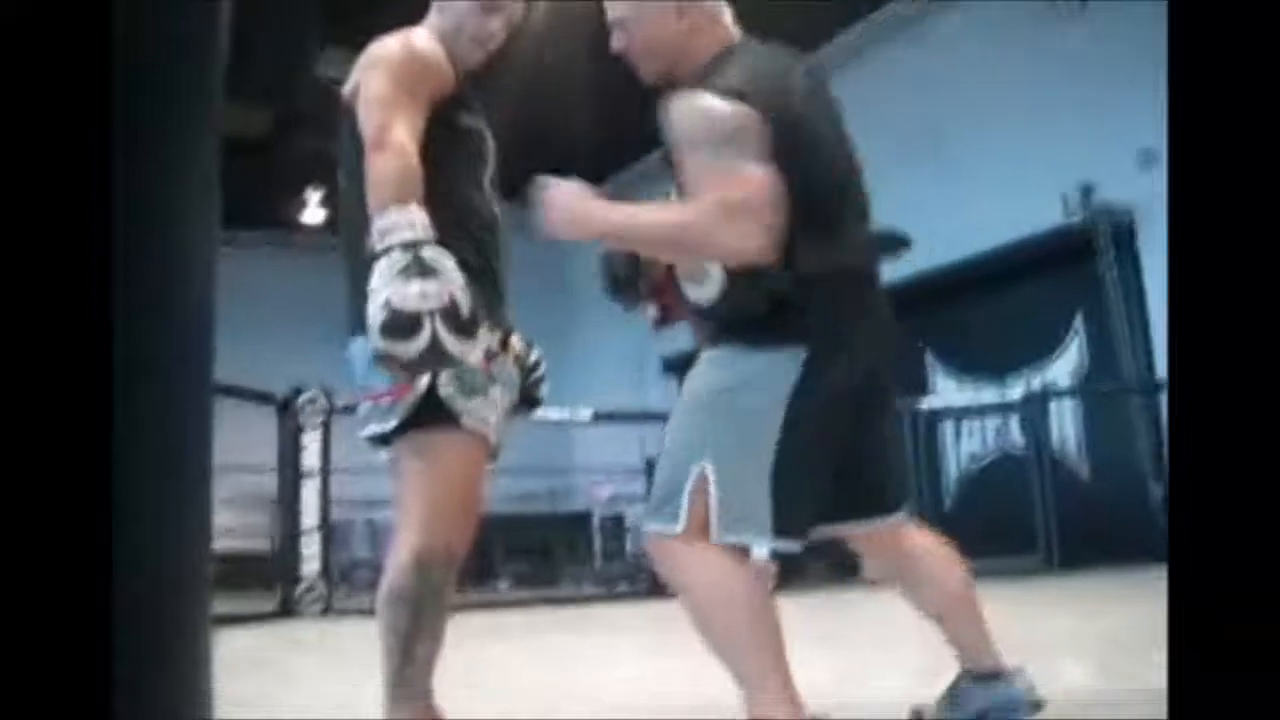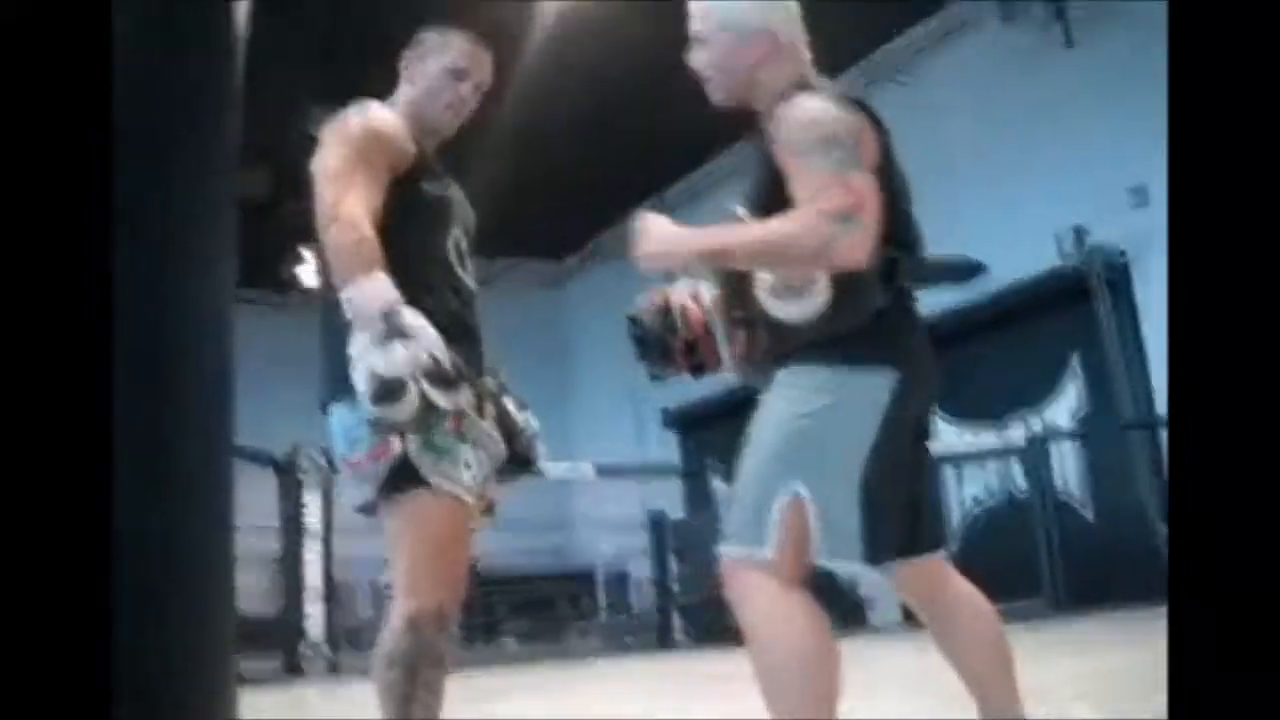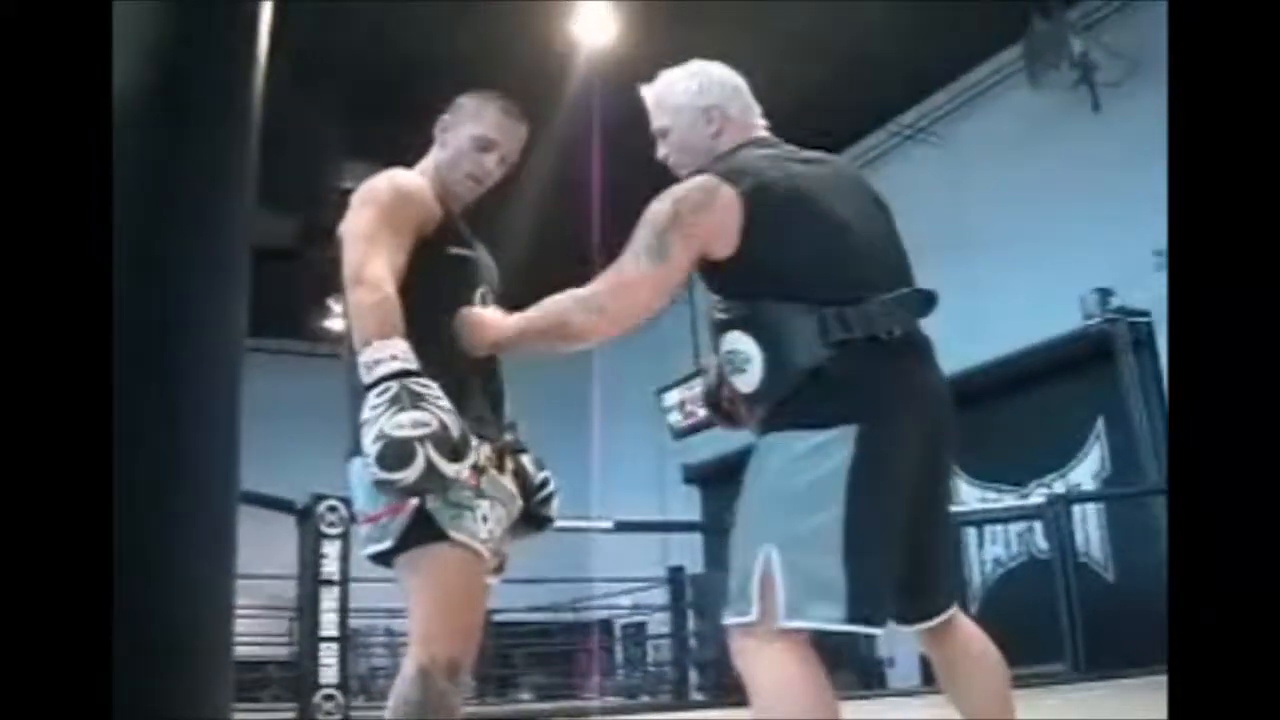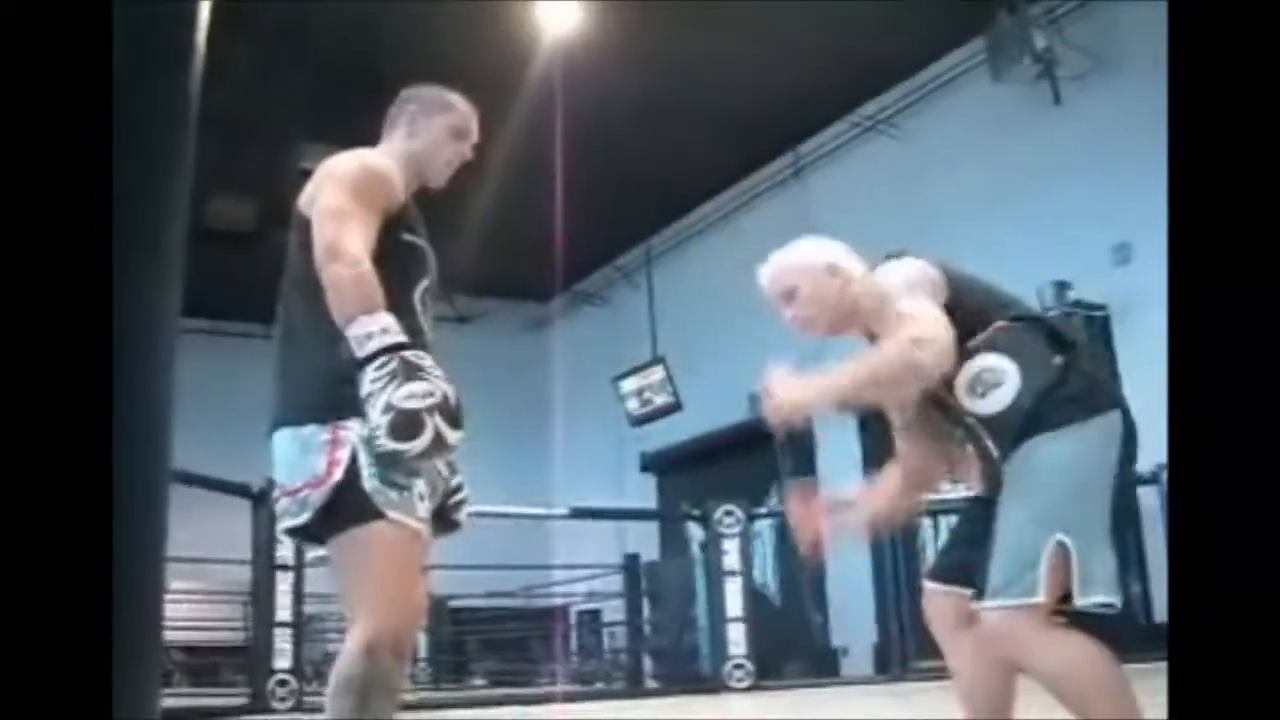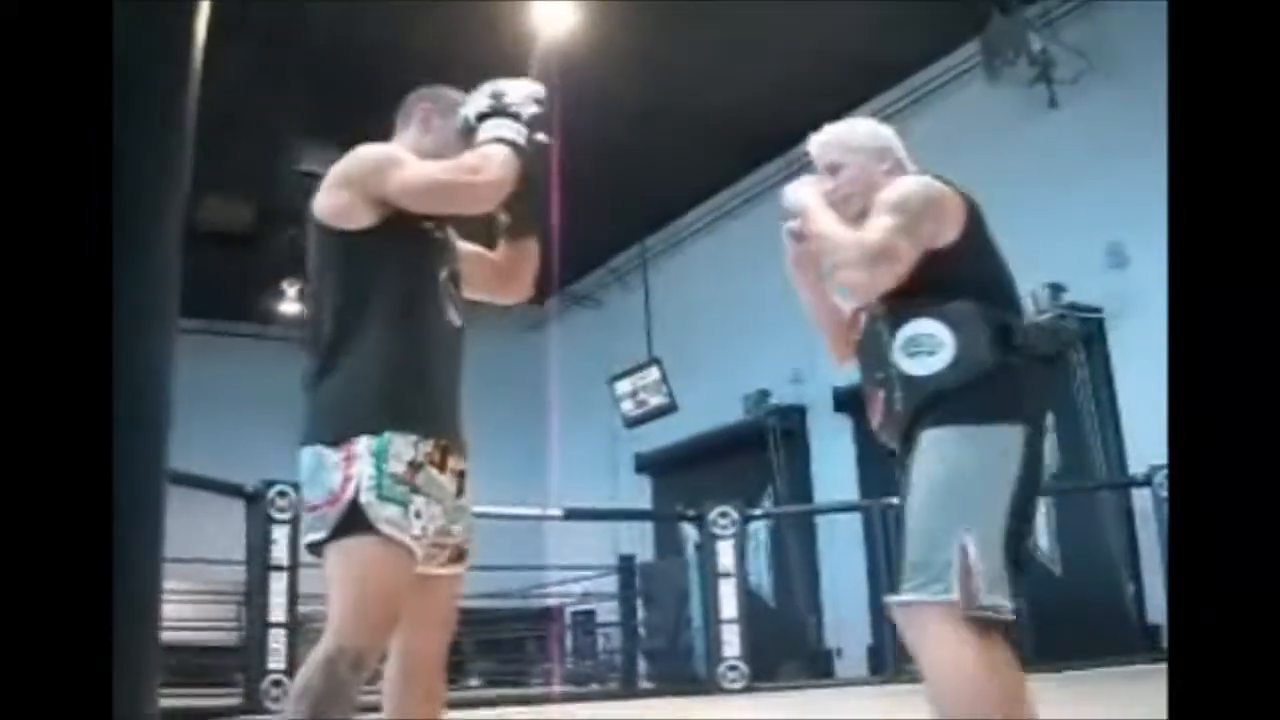
dt=1s
person 1, frame 1
left shoulder: (454, 97)
right elbow: (388, 148)
left wrist: (495, 336)
right wrist: (407, 257)
left hip: (460, 320)
right hip: (423, 317)
left knee: (443, 530)
right knee: (437, 528)
person 1, frame 2
left shoulder: (438, 181)
right shoulder: (370, 132)
right elbow: (345, 222)
left wrist: (487, 392)
right wrist: (384, 323)
left hip: (443, 390)
right hip: (392, 384)
left knee: (436, 594)
right knee: (429, 594)
person 1, frame 3
left shoulder: (465, 245)
right shoulder: (396, 194)
right elbow: (368, 286)
left wrist: (509, 448)
right wrist: (395, 391)
left hip: (466, 447)
right hip: (420, 439)
left knee: (451, 650)
right knee: (442, 648)
person 1, frame 4
left shoulder: (402, 219)
right shoulder: (362, 171)
right elbow: (341, 260)
left wrist: (432, 460)
right wrist: (391, 362)
left hip: (374, 422)
right hip: (343, 417)
left knee: (385, 625)
right knee: (390, 621)
person 1, frame 5
left shoulder: (432, 235)
right shoulder: (368, 167)
left elbow: (511, 283)
right elbow: (478, 184)
left wrist: (523, 200)
right wrist: (504, 127)
left hip: (431, 443)
right hip: (369, 436)
left knee: (426, 636)
right knee: (357, 635)
person 2, frame 1
left shoulder: (704, 110)
right shoulder: (785, 75)
left elbow: (742, 231)
left wrist: (597, 219)
right wrist: (680, 247)
left hip: (777, 340)
right hip: (853, 324)
left knee: (683, 539)
right knee: (877, 527)
person 2, frame 2
left shoulder: (811, 118)
right shoulder: (802, 125)
left elbow: (838, 235)
left wrist: (689, 248)
right wrist: (721, 300)
left hip: (846, 369)
right hip: (848, 366)
left knee: (758, 571)
right knee: (919, 570)
person 2, frame 3
left shoulder: (701, 197)
right shoulder: (839, 177)
left elbow: (601, 310)
left wrist: (500, 329)
left hip: (830, 417)
right hip: (910, 400)
left knee: (764, 630)
right knee: (934, 615)
person 2, frame 4
left shoulder: (892, 284)
right shoulder: (897, 378)
left elbow: (929, 351)
right elbow: (918, 474)
left wrist: (813, 393)
right wrist: (846, 513)
left hip: (1064, 428)
right hip: (1025, 446)
left knee: (1015, 621)
right knee: (951, 605)
person 2, frame 5
left shoulder: (914, 195)
right shoulder: (892, 234)
left elbow: (859, 275)
right elbow: (847, 342)
left wrist: (811, 207)
right wrist: (802, 261)
left hip: (970, 420)
right hip: (950, 427)
left knee: (929, 611)
right knee: (951, 613)
